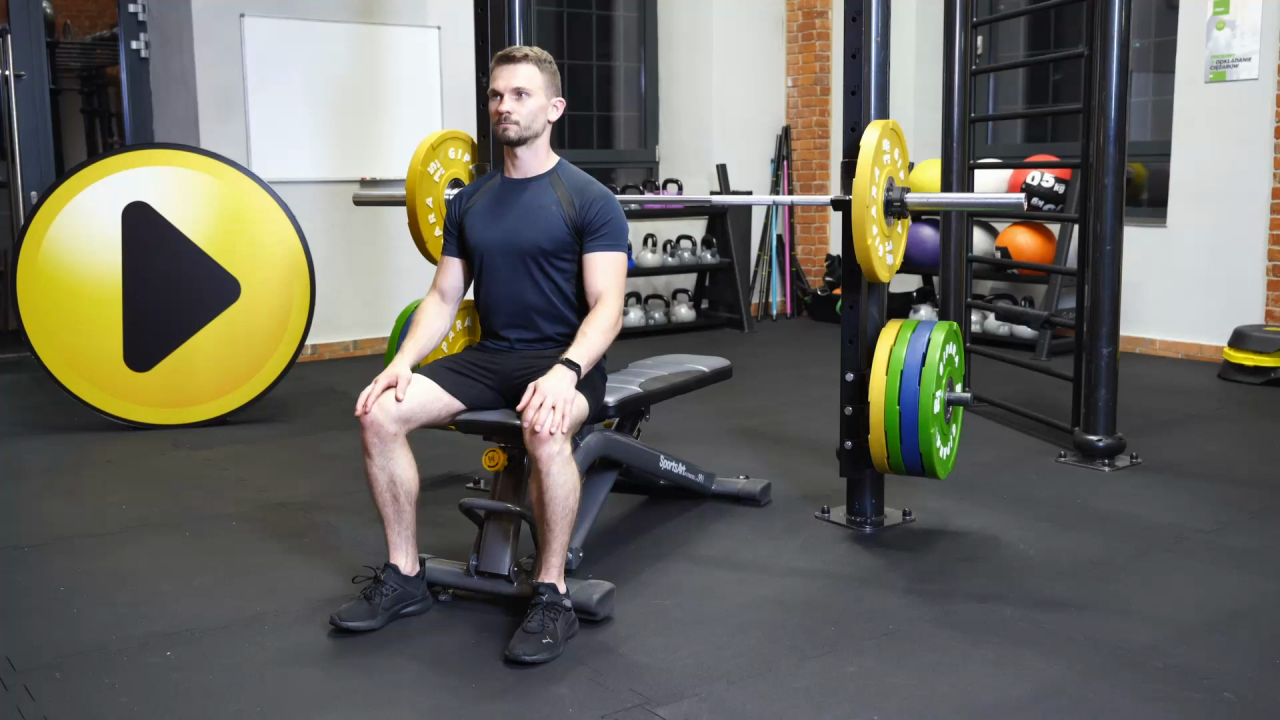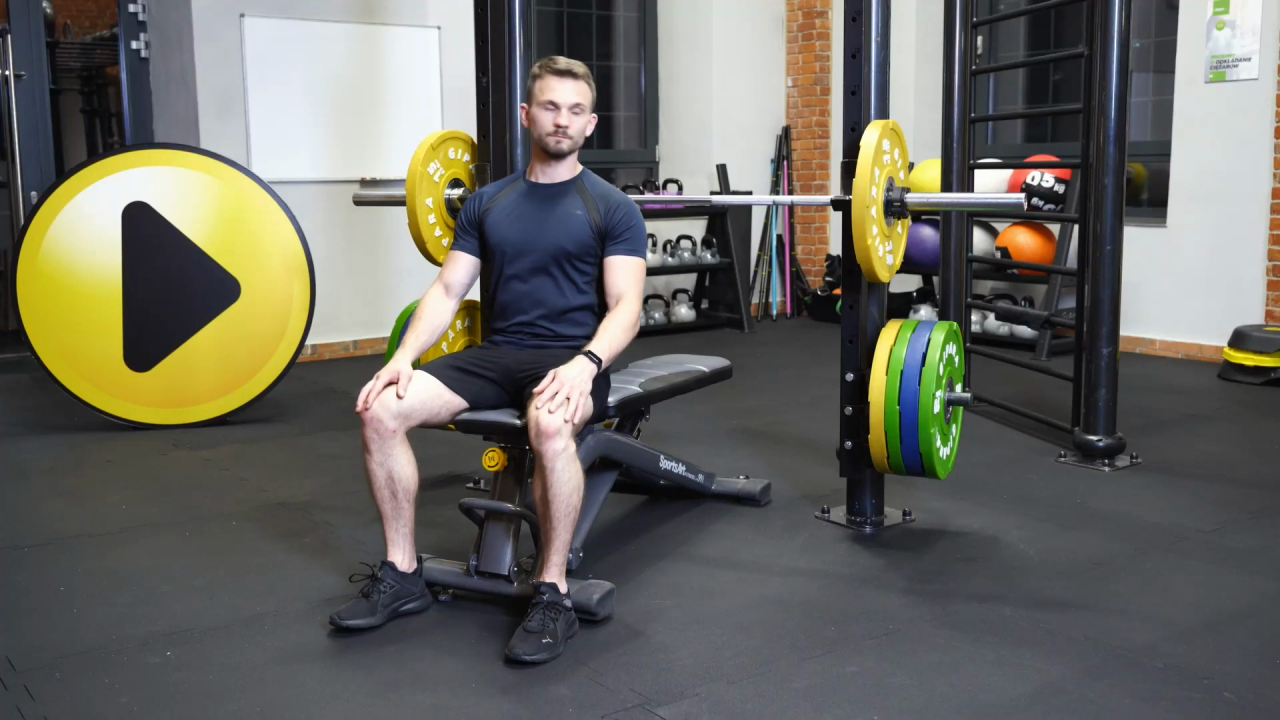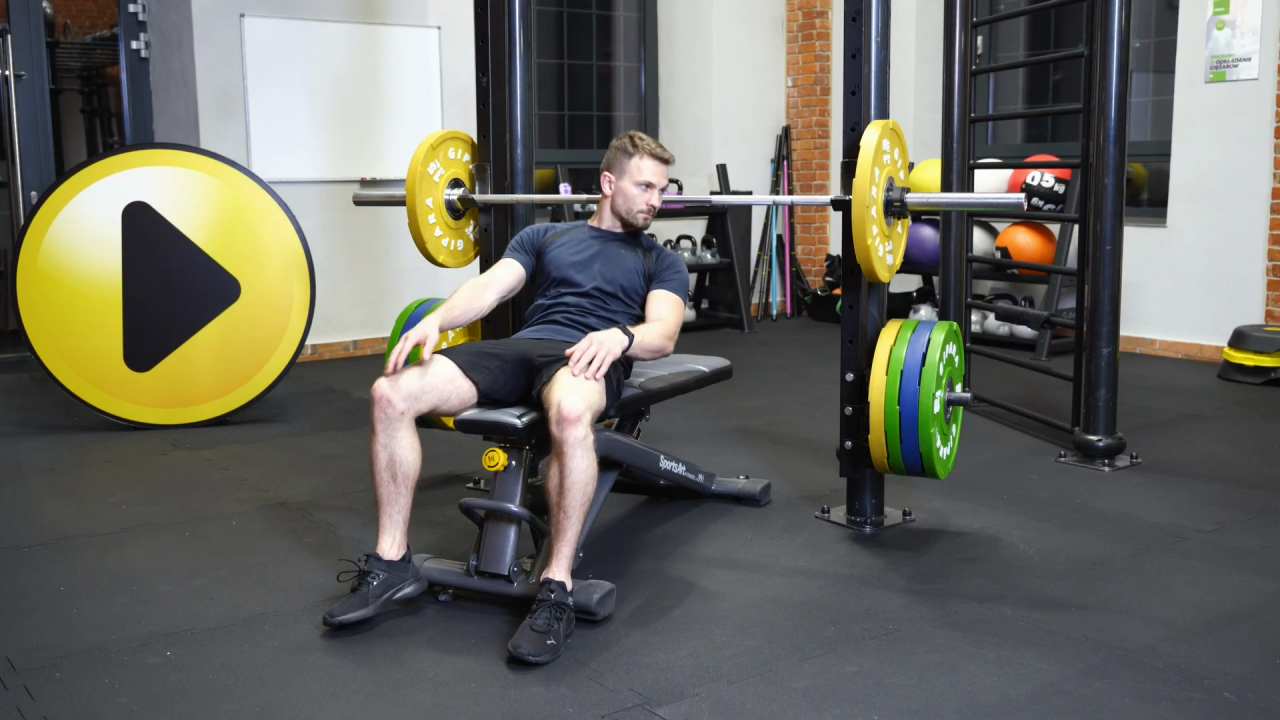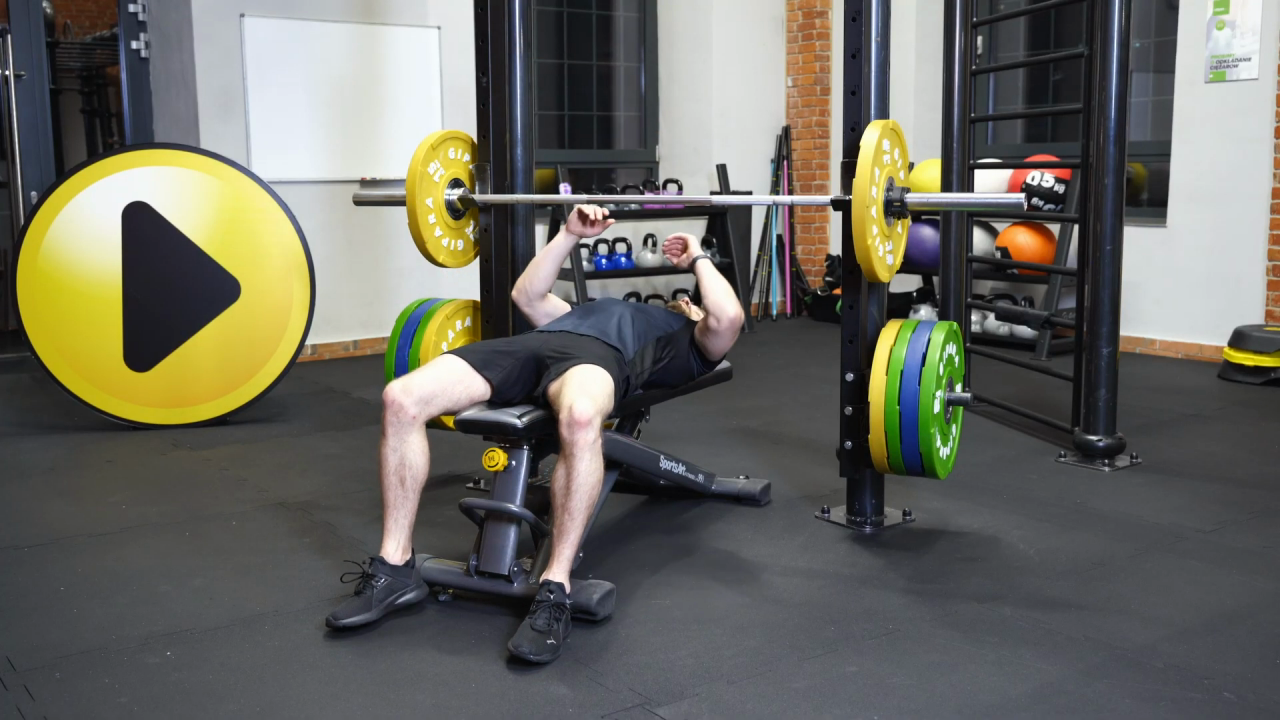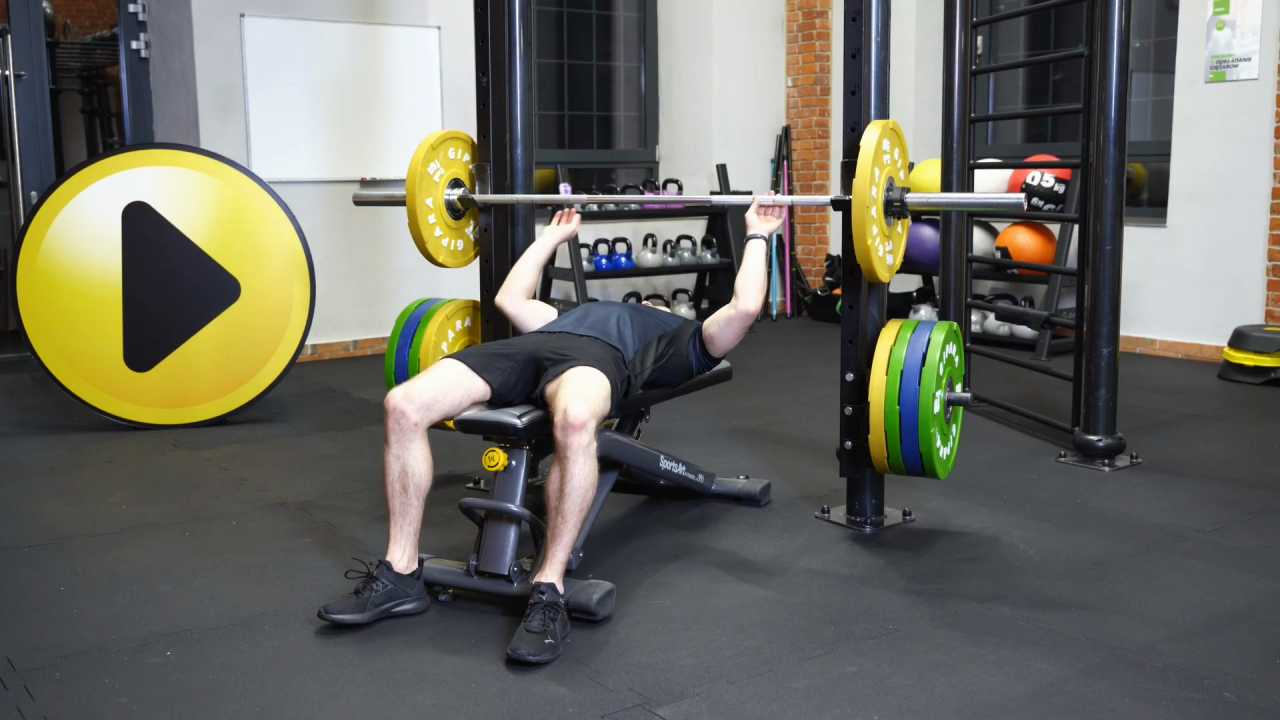
dt=1s
person 1, frame 1
left shoulder: (590, 200)
right shoulder: (469, 201)
left elbow: (607, 307)
right elbow: (444, 296)
left wrist: (565, 371)
right wrist: (404, 359)
left hip: (564, 362)
right hip: (489, 357)
left knee: (545, 430)
right knee: (379, 412)
left ankle: (552, 596)
right ankle: (403, 576)
person 1, frame 2
left shoulder: (612, 209)
right shoulder: (487, 202)
left elbow: (625, 308)
right elbow: (447, 289)
left wrist: (586, 362)
right wrist: (403, 356)
left hip: (570, 358)
right hip: (496, 353)
left knee: (550, 426)
right knee: (379, 410)
left ankle: (553, 595)
right ankle: (402, 573)
person 1, frame 3
left shoulder: (663, 264)
right shoulder: (546, 236)
left elbow: (663, 337)
right elbow: (489, 289)
left wrist: (619, 335)
right wrist: (440, 316)
left hip: (587, 357)
right hip: (519, 347)
left knee: (570, 415)
right knee: (390, 394)
left ankle: (556, 591)
right ankle: (392, 562)
person 1, frame 4
left shoulder: (691, 344)
right shoulder: (599, 308)
left elbow: (728, 318)
right elbow: (527, 296)
left wrist: (696, 260)
right wrist: (571, 236)
left hip: (598, 354)
right hip: (533, 346)
left knee: (580, 420)
right knee: (401, 400)
left ankle: (555, 591)
right ankle: (395, 567)
person 1, frame 5
left shoulder: (687, 341)
right shoulder: (585, 311)
left elbow: (744, 308)
right elbow: (510, 300)
left wrist: (757, 236)
right wrist: (550, 238)
left hip: (596, 355)
right hip: (534, 345)
left knee: (575, 424)
right knee: (403, 407)
left ankle: (549, 592)
right ankle: (400, 575)
